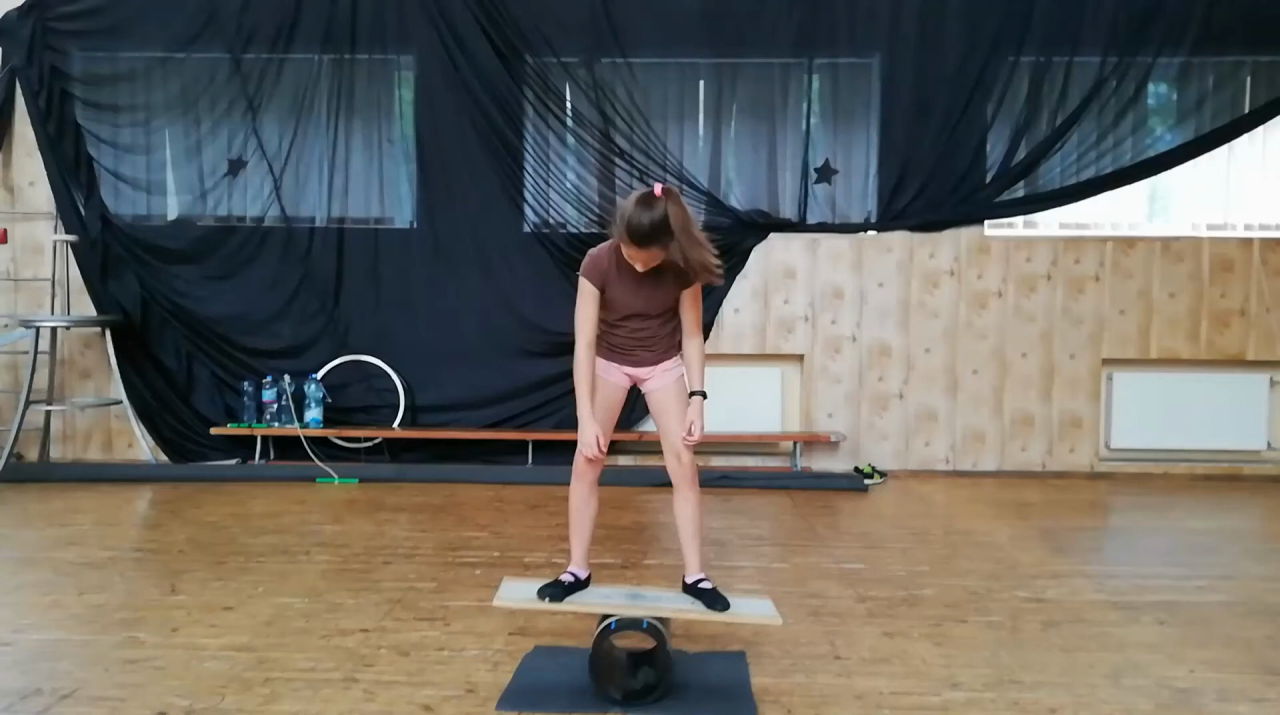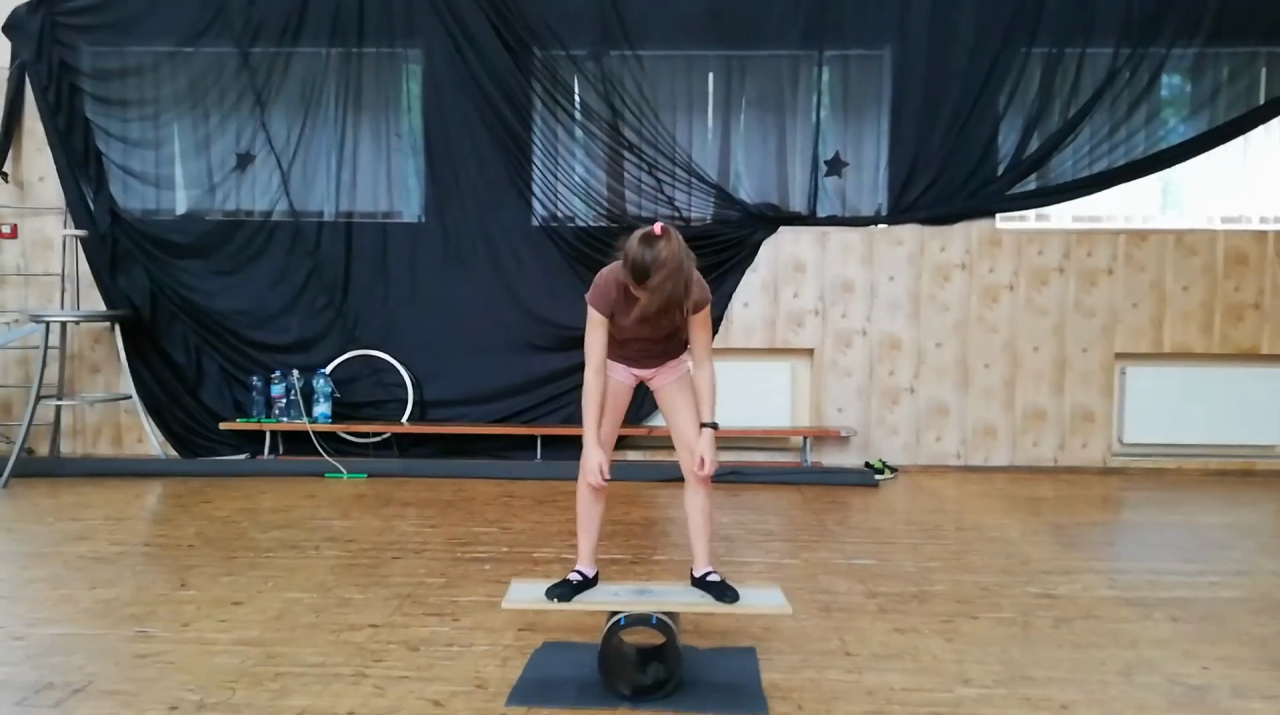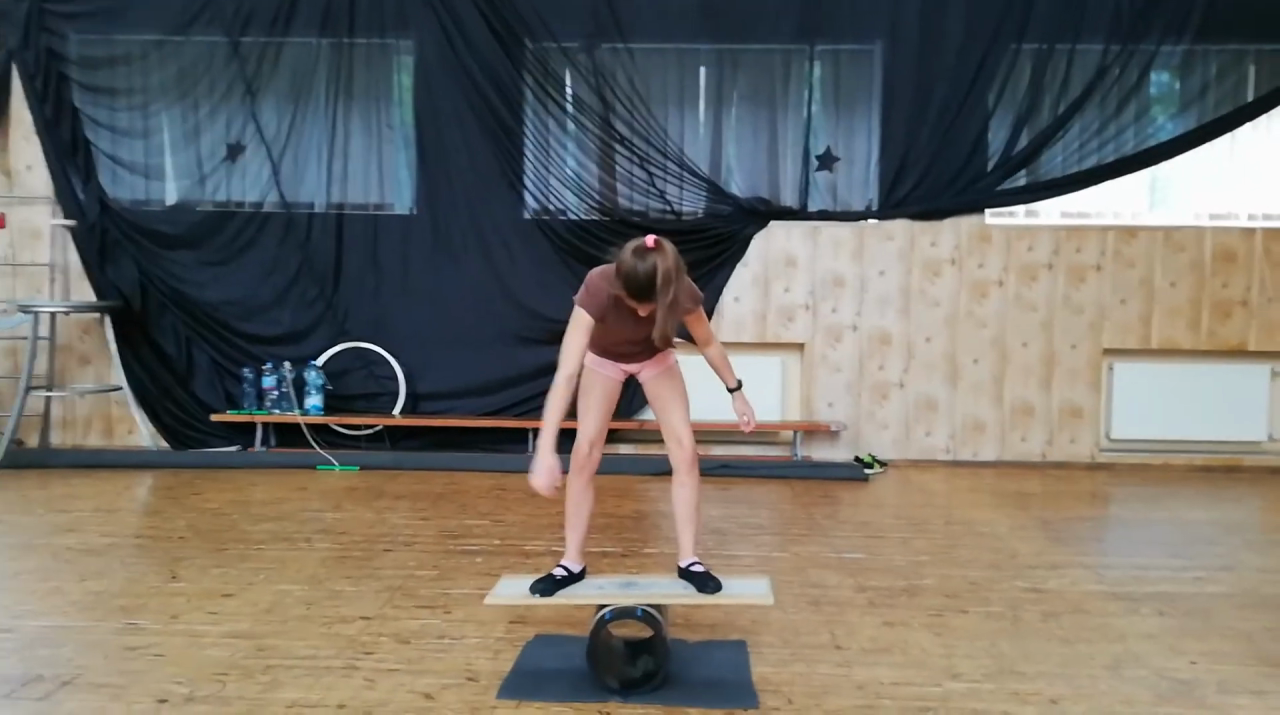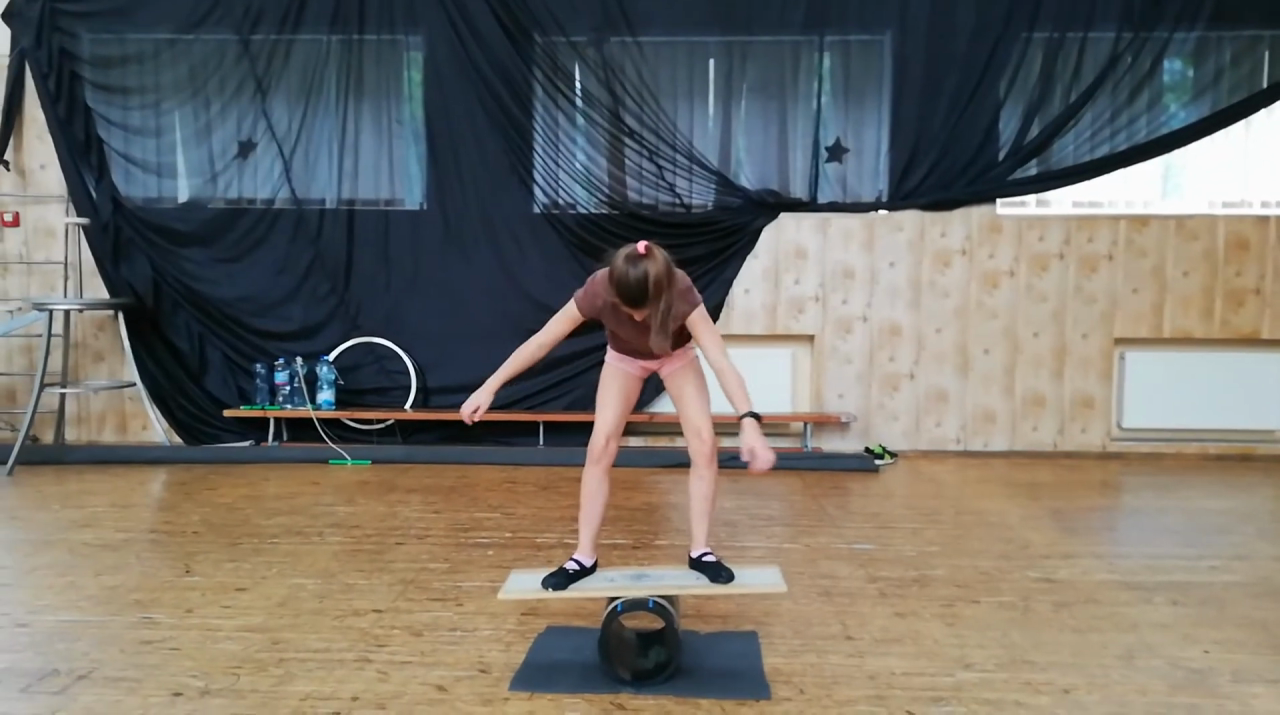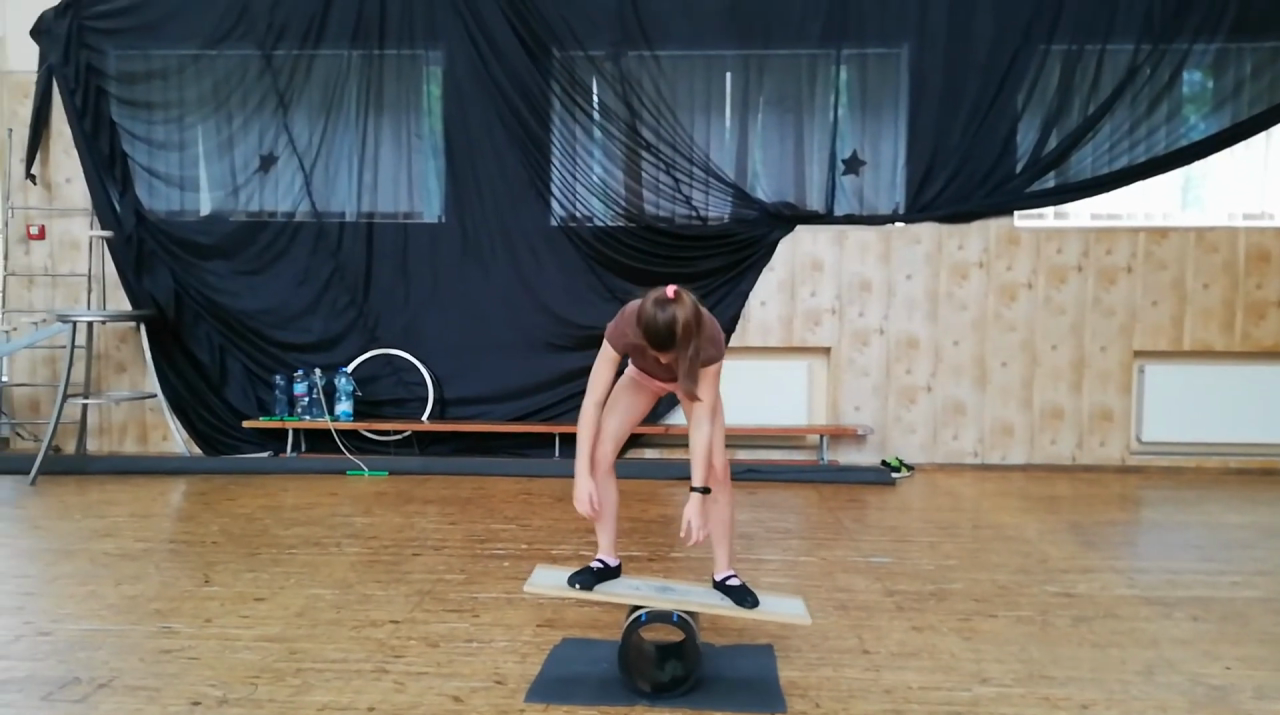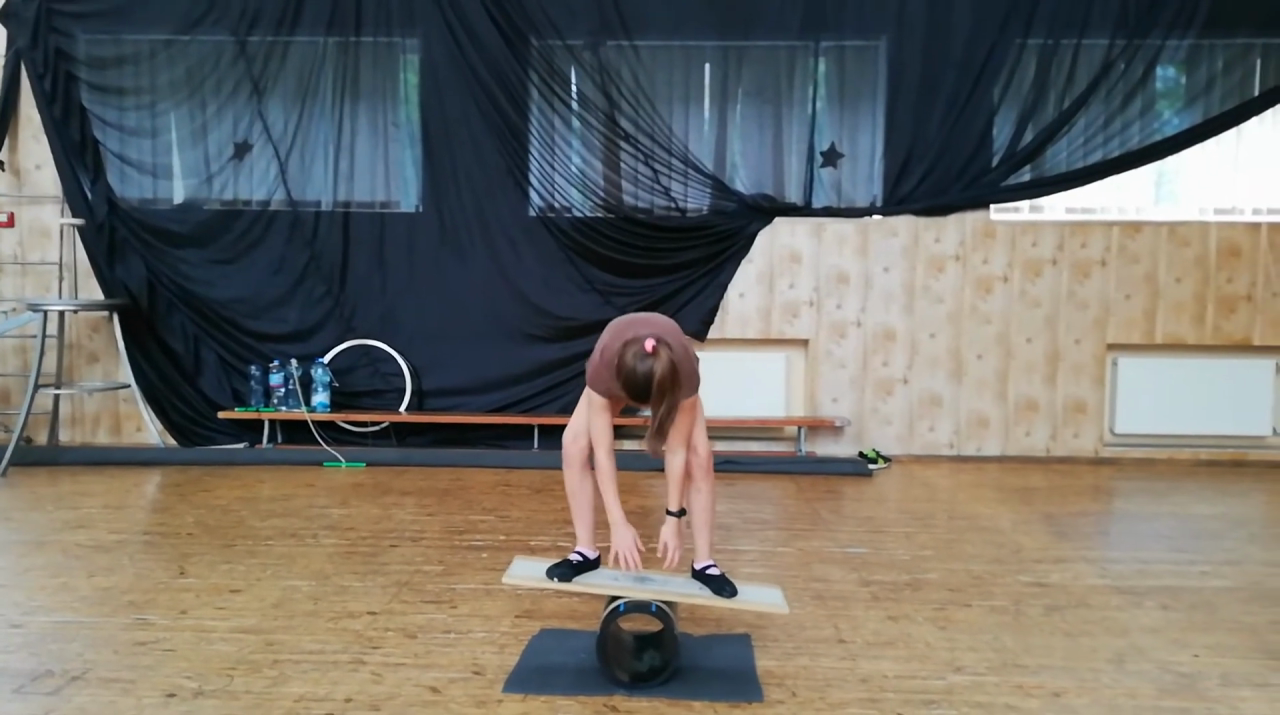
dt=0.5s
person 1, frame 1
left shoulder: (683, 266)
right shoulder: (598, 263)
left elbow: (692, 335)
right elbow: (584, 343)
left wrist: (697, 397)
right wrist: (586, 417)
left hip: (664, 367)
right hip: (609, 364)
left knee: (683, 463)
right knee: (586, 461)
left ankle: (694, 576)
right ankle: (577, 570)
person 1, frame 2
left shoulder: (692, 289)
right shoulder: (607, 285)
left elbow: (703, 362)
right elbow: (595, 368)
left wrist: (708, 429)
right wrist: (590, 443)
left hip: (670, 364)
right hip: (617, 364)
left knee: (697, 461)
right knee: (592, 461)
left ankle: (703, 569)
right ankle: (585, 569)
person 1, frame 3
left shoulder: (681, 291)
right shoulder: (598, 288)
left elbow: (709, 344)
right elbow: (567, 371)
left wrist: (736, 392)
right wrist: (545, 448)
left hip: (655, 358)
right hip: (604, 360)
left knee: (685, 450)
right knee: (585, 452)
left ankle: (688, 561)
right ankle: (572, 563)
person 1, frame 4
left shoulder: (681, 292)
right shoulder: (598, 290)
left elbow: (721, 361)
right elbow: (542, 340)
left wrist: (750, 423)
right wrist: (489, 387)
left hip: (676, 354)
right hip: (624, 357)
left knee: (704, 443)
right knee: (600, 446)
left ankle: (700, 552)
right ankle: (584, 557)
person 1, frame 5
left shoulder: (709, 337)
right shoulder: (625, 326)
left elbow: (703, 422)
right elbow: (594, 400)
left wrist: (697, 496)
right wrist: (582, 473)
left hip: (692, 379)
right hip: (642, 376)
left knee: (716, 466)
right knee: (601, 447)
left ankle: (724, 574)
right ankle: (607, 559)
person 1, frame 6
left shoulder: (684, 369)
right shoulder: (603, 368)
left elbow: (677, 451)
right elbow: (603, 453)
left wrist: (673, 518)
right wrist: (618, 523)
left hip: (670, 368)
right hip: (619, 363)
left knee: (699, 454)
right knee: (574, 444)
left ankle: (703, 563)
right ankle: (585, 552)
